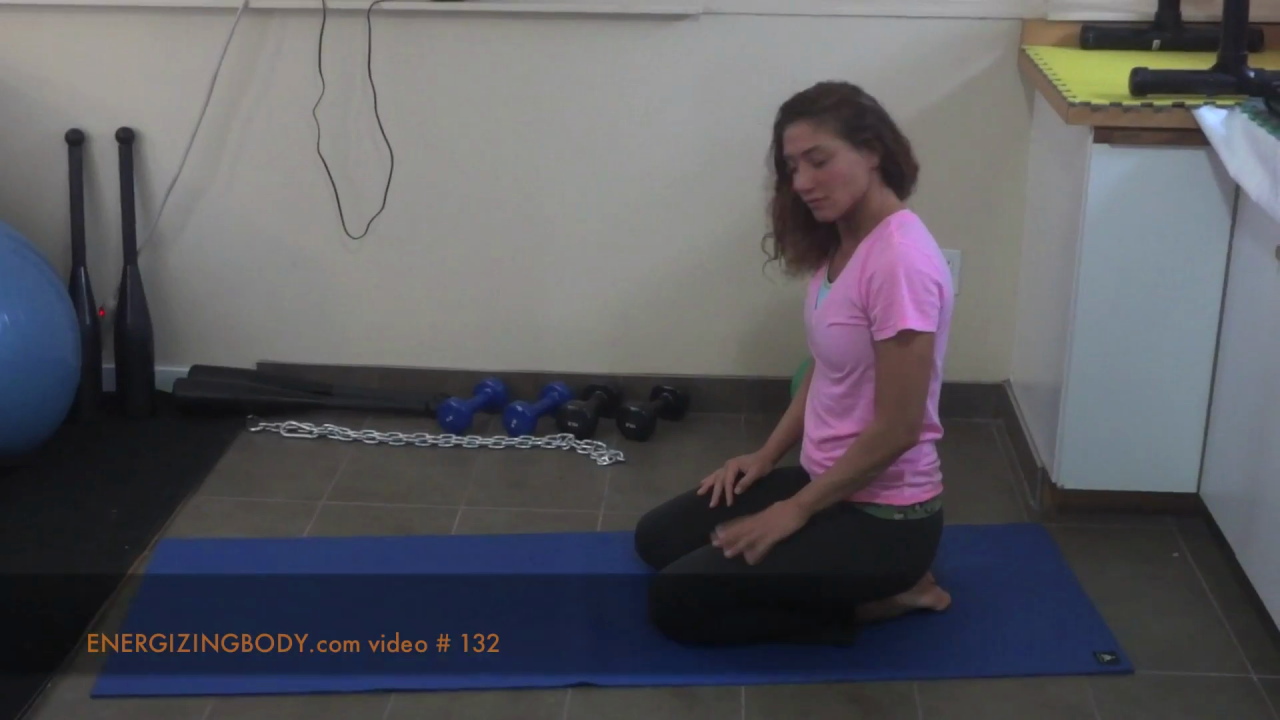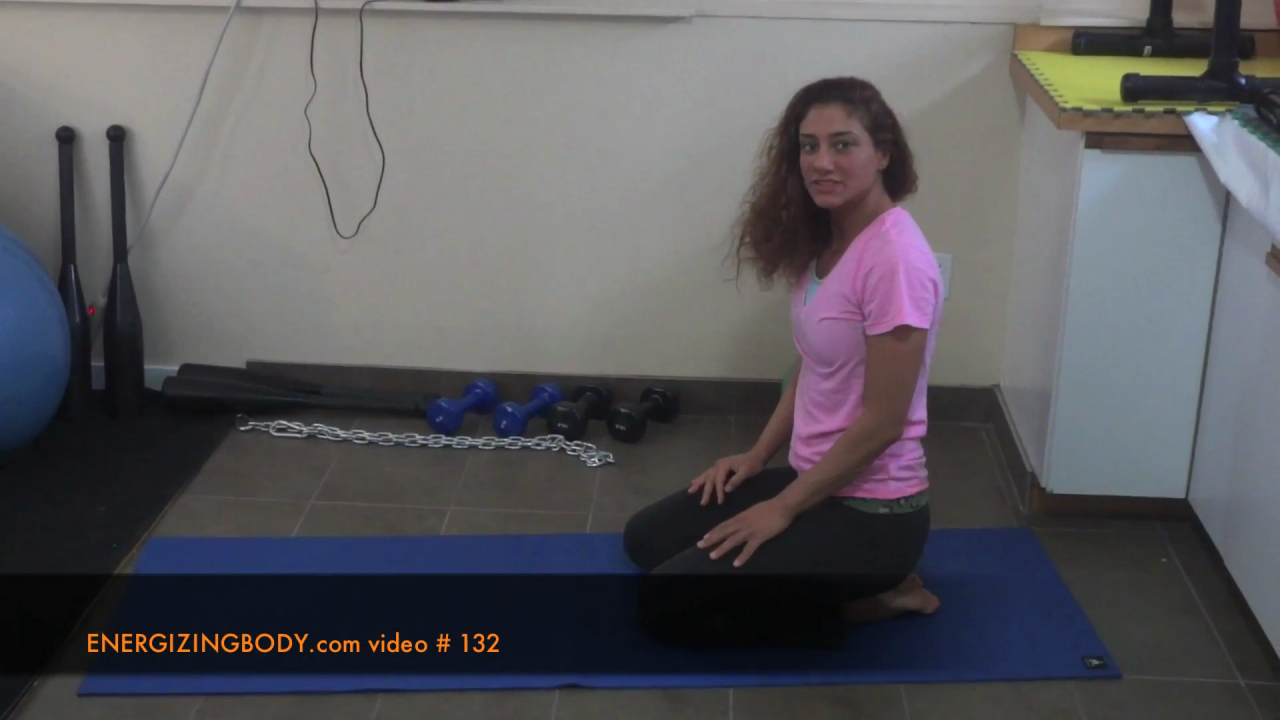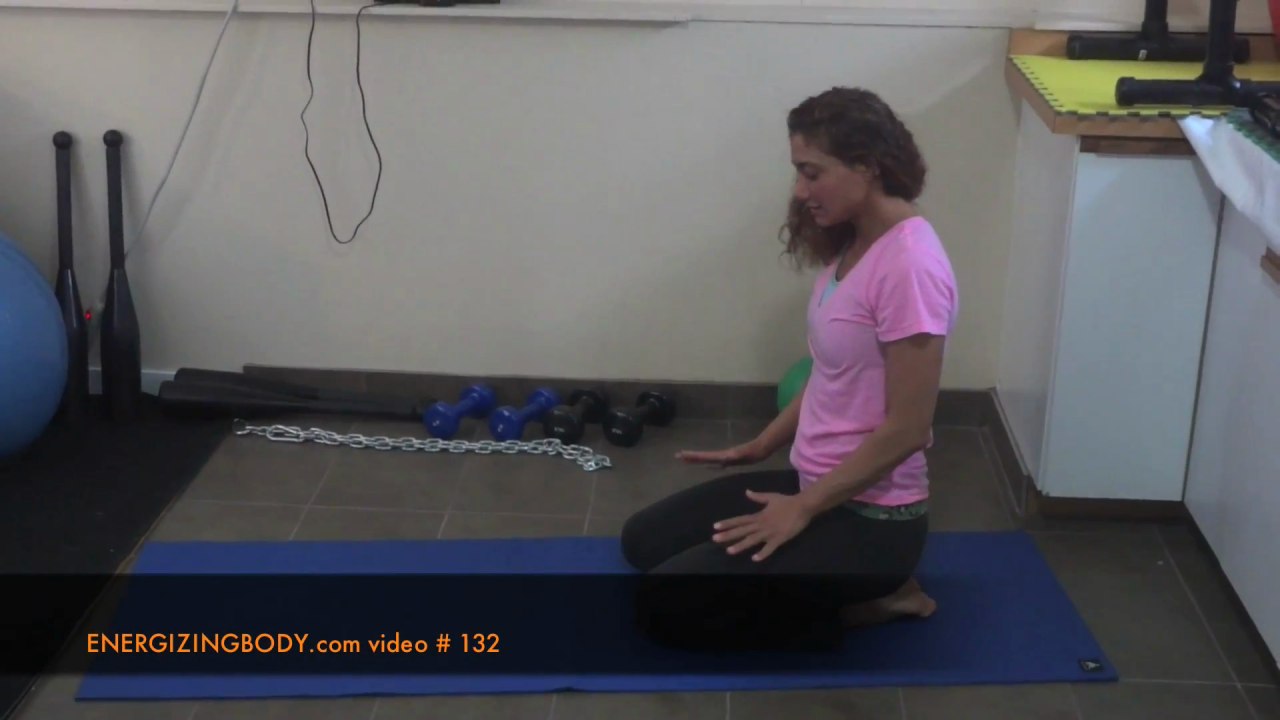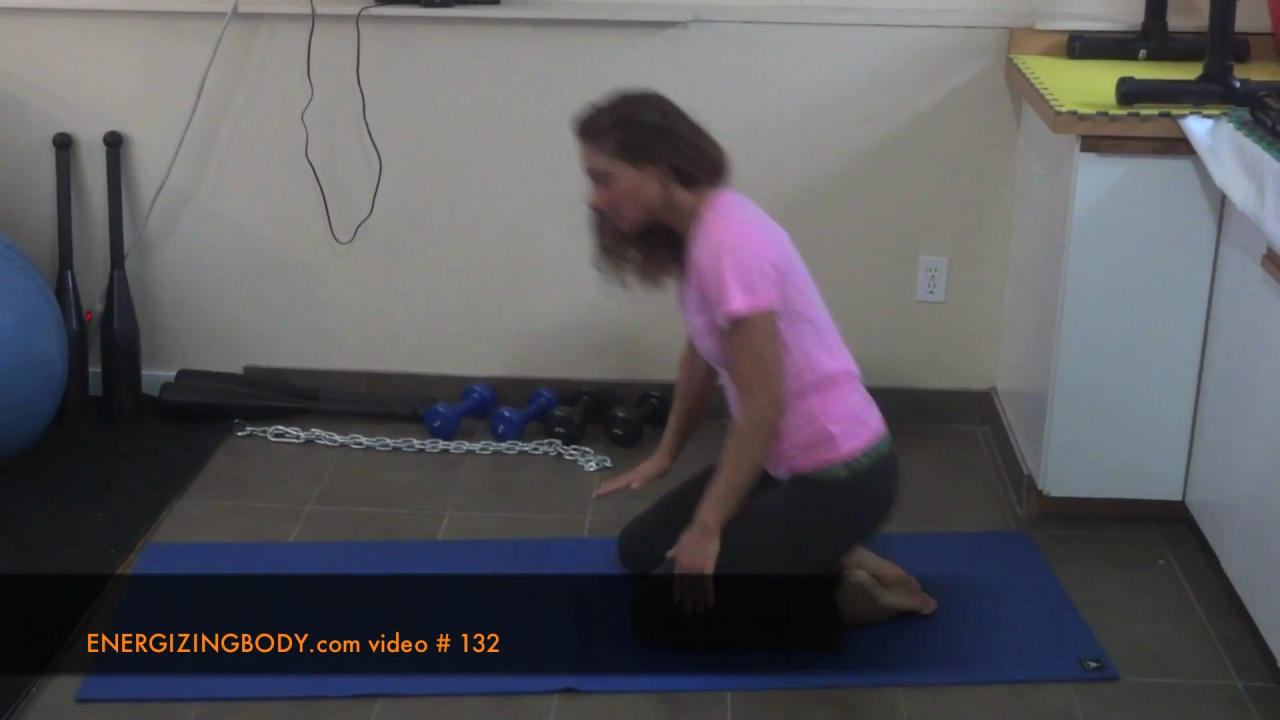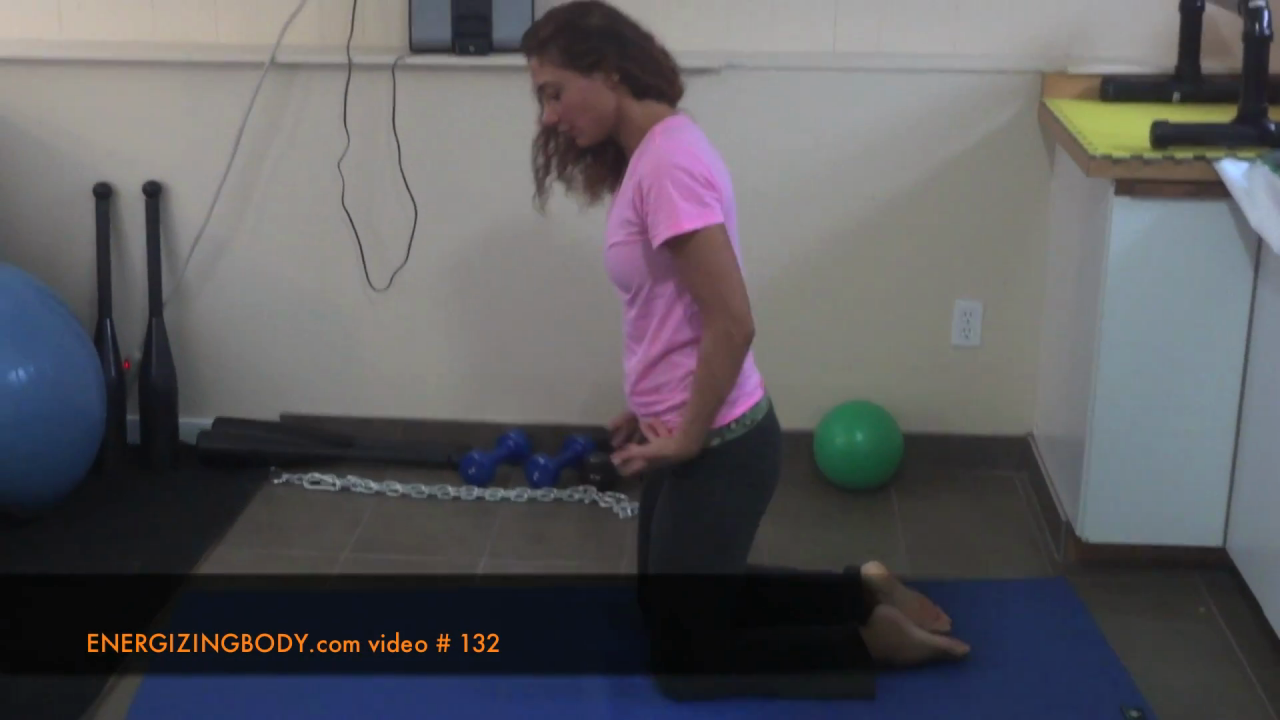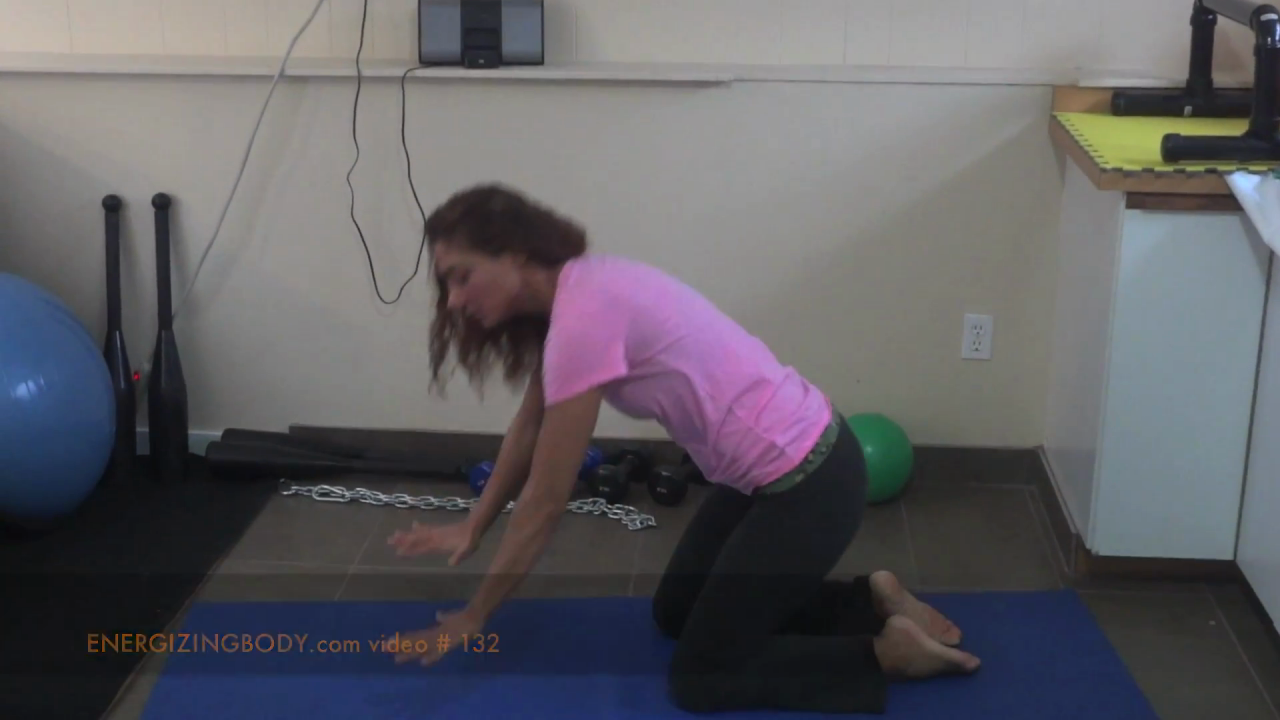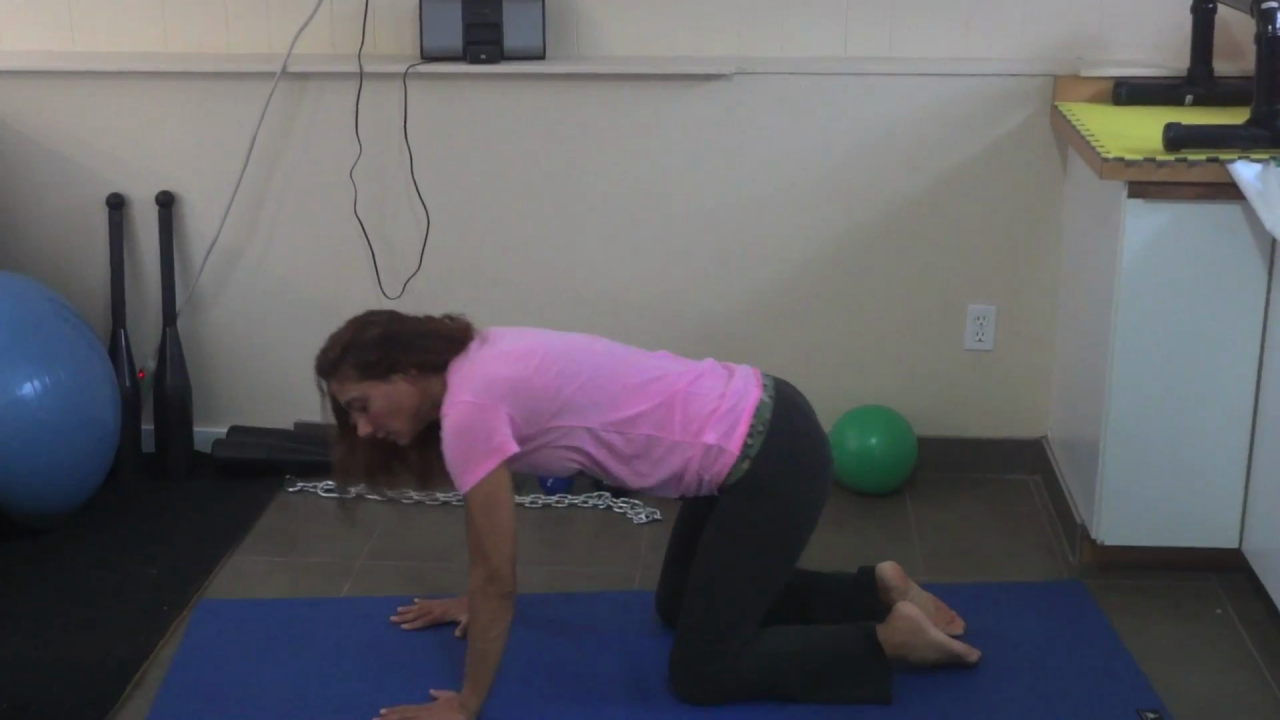
dt=0.7s
person 1, frame 1
left shoulder: (899, 262)
right shoulder: (841, 242)
left elbow: (898, 430)
left wrist: (797, 510)
right wrist: (767, 456)
left hip: (883, 515)
right hip: (832, 481)
left knee: (676, 601)
right knee: (657, 538)
left ankle: (884, 594)
right ankle: (861, 579)
person 1, frame 2
left shoulder: (895, 259)
right shoulder: (826, 241)
left elbow: (883, 422)
left wrist: (784, 509)
right wrist: (757, 457)
left hip: (872, 511)
right hip: (819, 477)
left knee: (669, 605)
right knee: (646, 539)
left ankle: (872, 594)
right ankle: (853, 579)
person 1, frame 3
left shoulder: (909, 268)
right shoulder: (854, 245)
left elbow: (908, 430)
left wrist: (803, 510)
right wrist: (758, 446)
left hip: (871, 516)
right hip: (820, 483)
left knee: (665, 606)
right knee: (644, 540)
left ankle: (865, 599)
right ankle: (851, 582)
person 1, frame 4
left shoulder: (726, 245)
right shoulder: (700, 228)
left elbow: (763, 406)
right elbow: (701, 352)
left wrist: (707, 527)
right wrist: (664, 455)
left hip: (839, 479)
right hip: (791, 463)
right knee: (640, 548)
left ankle: (844, 599)
right ankle: (834, 562)
person 1, frame 5
left shoulder: (669, 163)
right shoulder: (656, 151)
left elbow: (732, 325)
left wrist: (688, 438)
right wrist: (649, 393)
left hip: (717, 445)
right hip: (689, 431)
left knee: (686, 662)
right knee: (669, 603)
left ankle: (870, 637)
right ankle: (861, 593)
person 1, frame 6
left shoulder: (584, 317)
right shoulder: (576, 290)
left elbow: (548, 497)
right elbow: (531, 426)
left wrist: (472, 617)
right wrist: (472, 529)
left hip: (808, 483)
right hip: (776, 464)
right knee: (674, 611)
left ankle: (889, 647)
right ankle: (870, 600)
person 1, frame 7
left shoulder: (467, 410)
right shoulder: (476, 363)
left elbow: (497, 580)
right wrist: (472, 601)
left hip: (770, 460)
right hip: (756, 423)
right knee: (678, 607)
left ankle: (890, 637)
right ankle: (876, 589)
